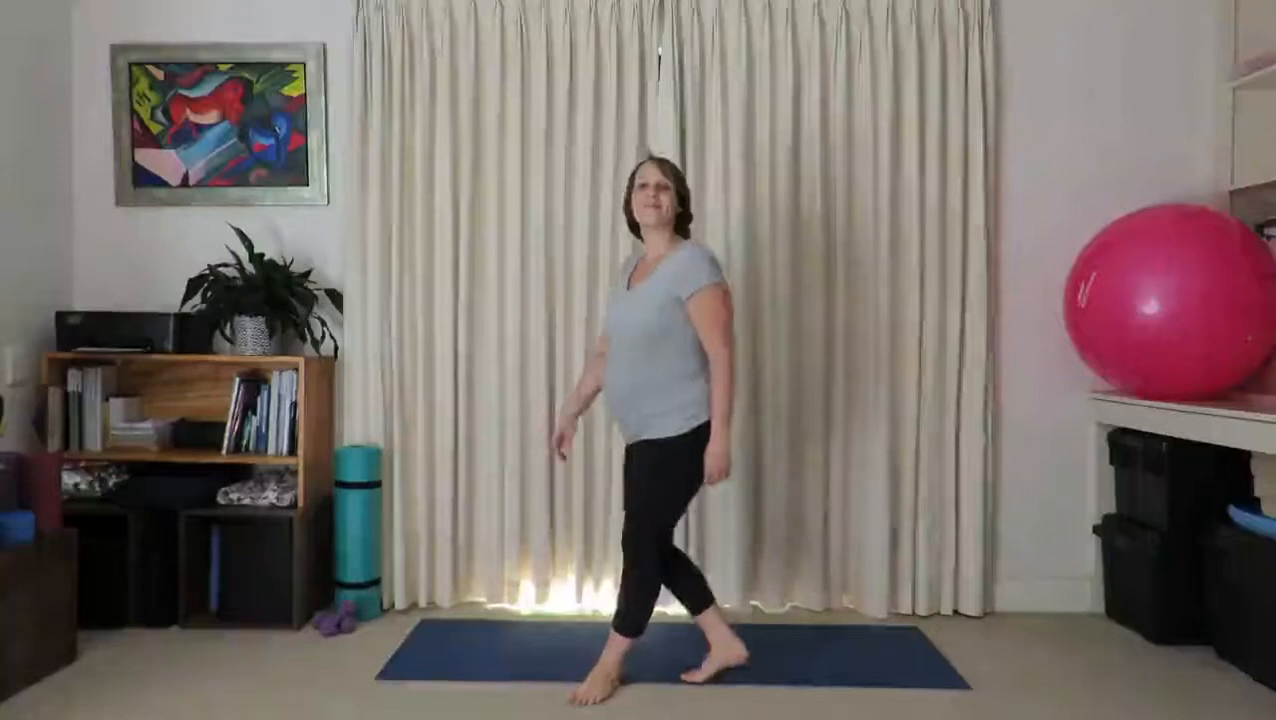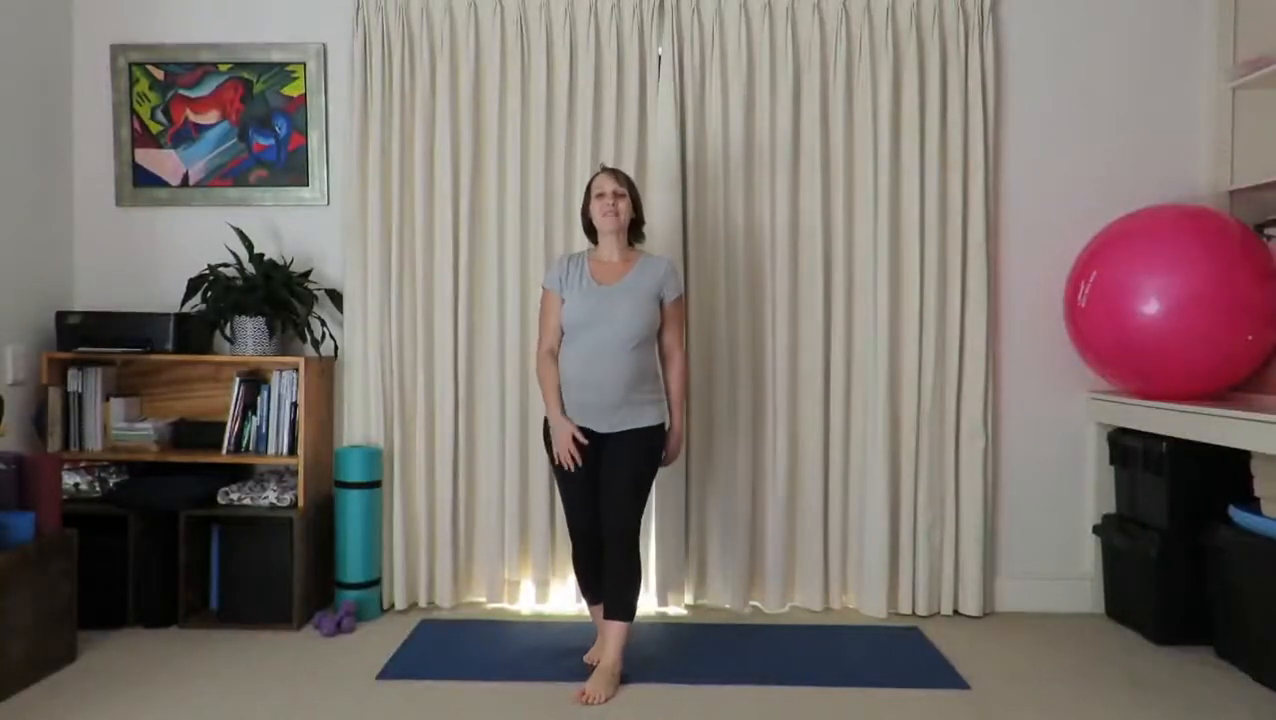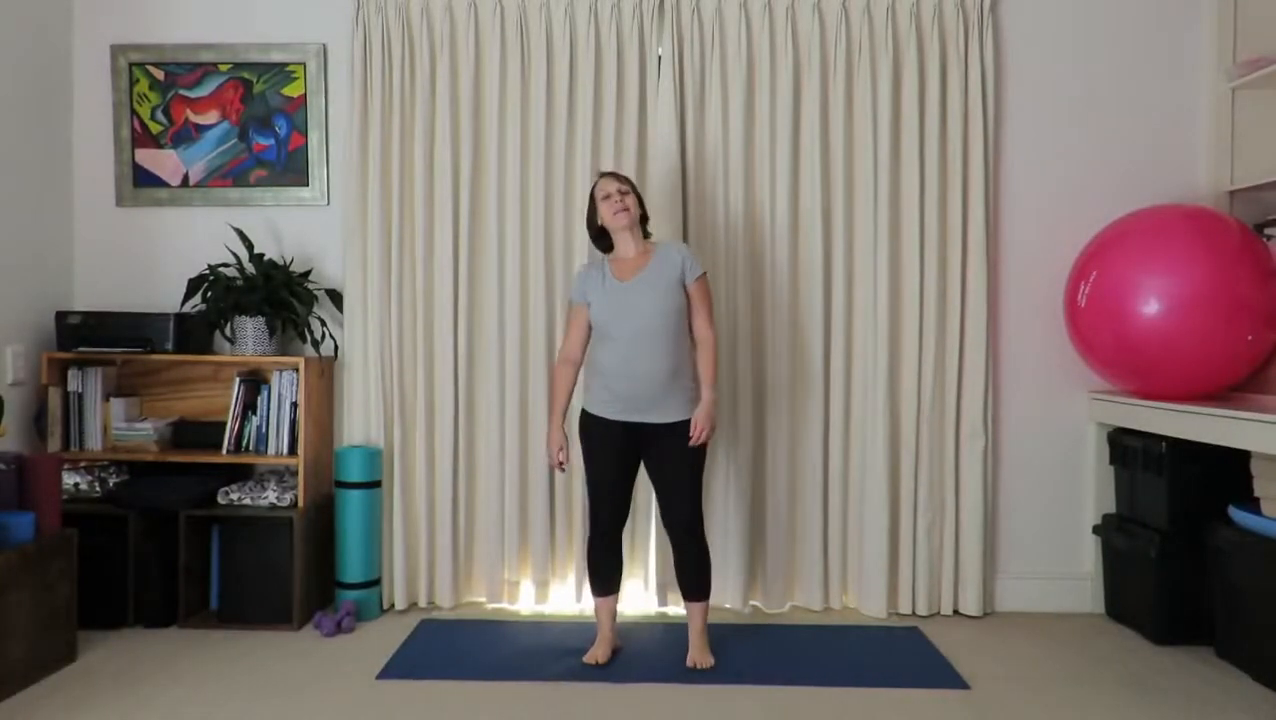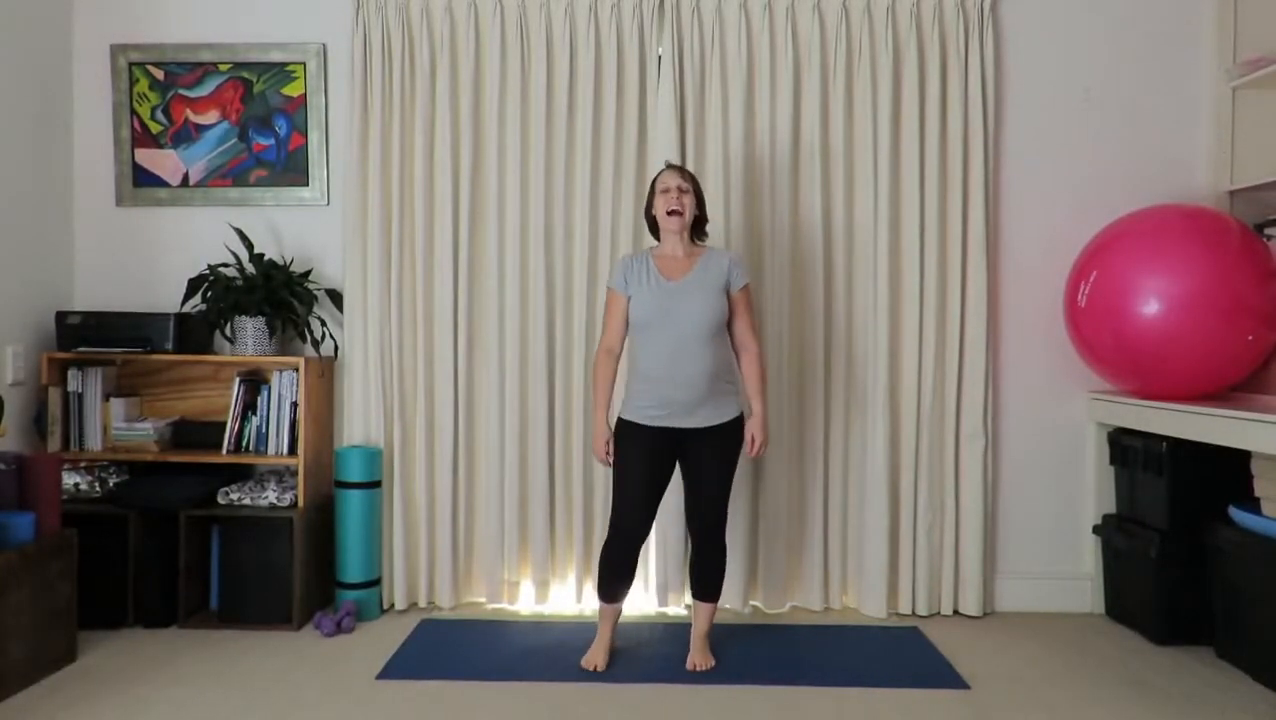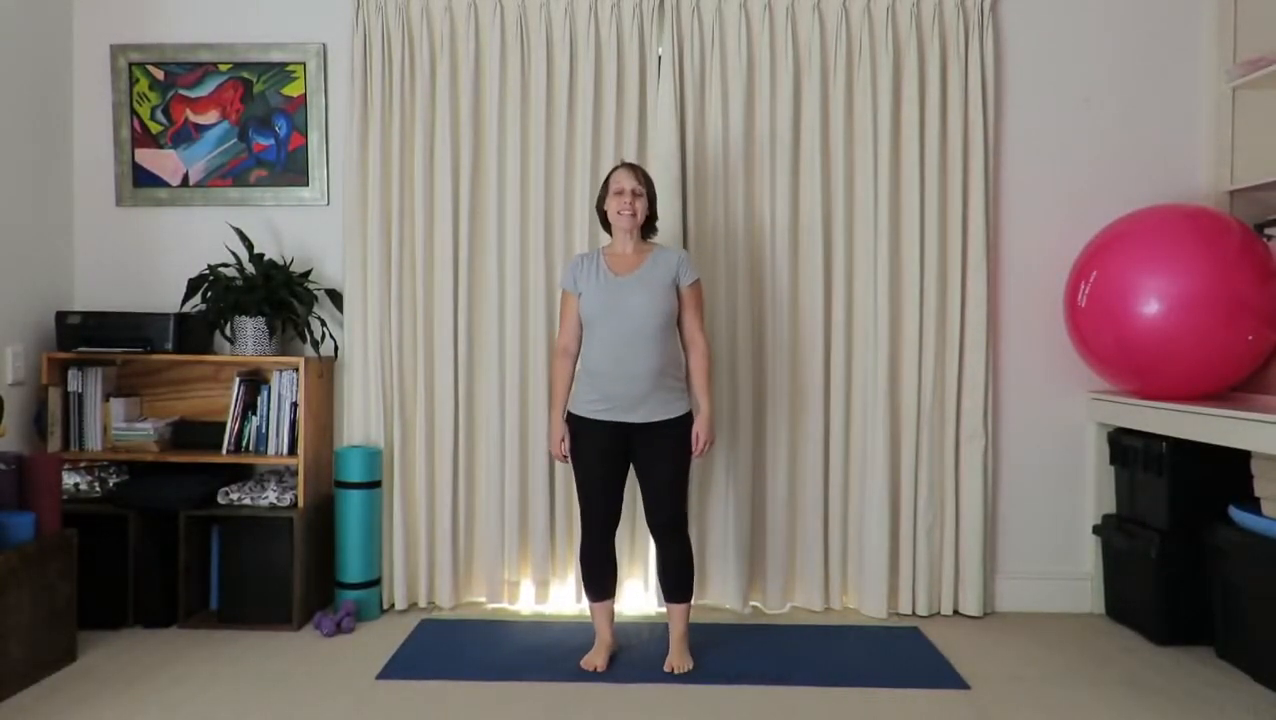
dt=1s
person 1, frame 1
left shoulder: (694, 263)
right shoulder: (628, 269)
left elbow: (721, 352)
right elbow: (603, 354)
left wrist: (718, 439)
right wrist: (569, 414)
left hip: (679, 434)
right hip: (644, 436)
left knee: (639, 543)
right knee: (653, 543)
left ankle: (610, 663)
right ankle: (725, 643)
person 1, frame 2
left shoulder: (660, 273)
right shoulder: (564, 270)
left elbow: (674, 356)
right elbow: (548, 350)
left wrist: (677, 425)
right wrist: (556, 418)
left hip: (636, 427)
right hip: (574, 427)
left knee: (620, 534)
right knee: (584, 535)
left ankle: (611, 661)
right ankle: (602, 630)
person 1, frame 3
left shoulder: (678, 259)
right shoulder: (589, 276)
left elbow: (704, 336)
right elbow: (570, 355)
left wrist: (707, 400)
right wrist: (555, 424)
left hip: (674, 419)
right hip: (606, 420)
left knee: (685, 525)
right knee: (604, 525)
left ankle: (698, 636)
right ankle: (606, 634)
person 1, frame 4
left shoulder: (725, 267)
right shoulder: (630, 269)
left elbow: (747, 345)
right elbow: (608, 349)
left wrist: (757, 411)
right wrist: (599, 419)
left hip: (714, 424)
right hip: (643, 423)
left knee: (707, 530)
right knee: (627, 528)
left ankle: (700, 637)
right ankle: (604, 634)
person 1, frame 5
left shoulder: (675, 264)
right shoulder: (581, 267)
left elbow: (695, 343)
right elbow: (566, 348)
left wrist: (704, 410)
right wrist: (556, 416)
left hip: (664, 420)
right hip: (594, 419)
left knee: (669, 526)
right knee: (597, 528)
left ankle: (678, 639)
right ankle: (603, 637)
